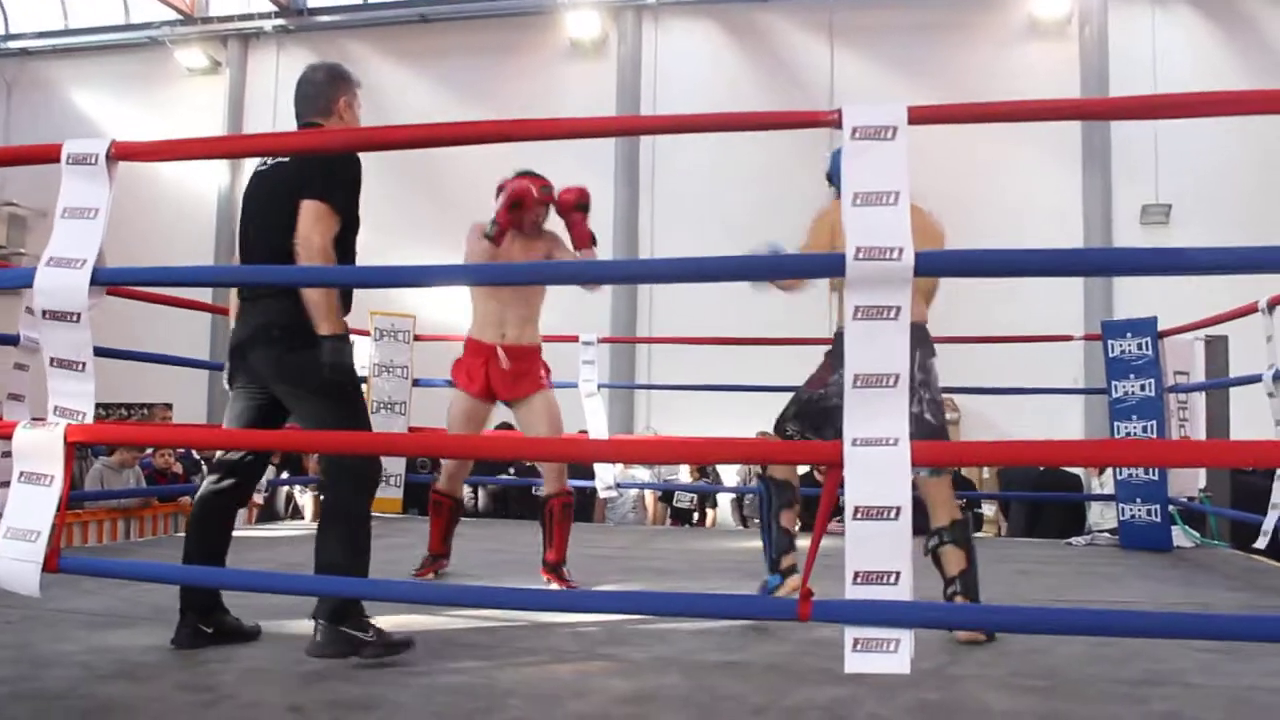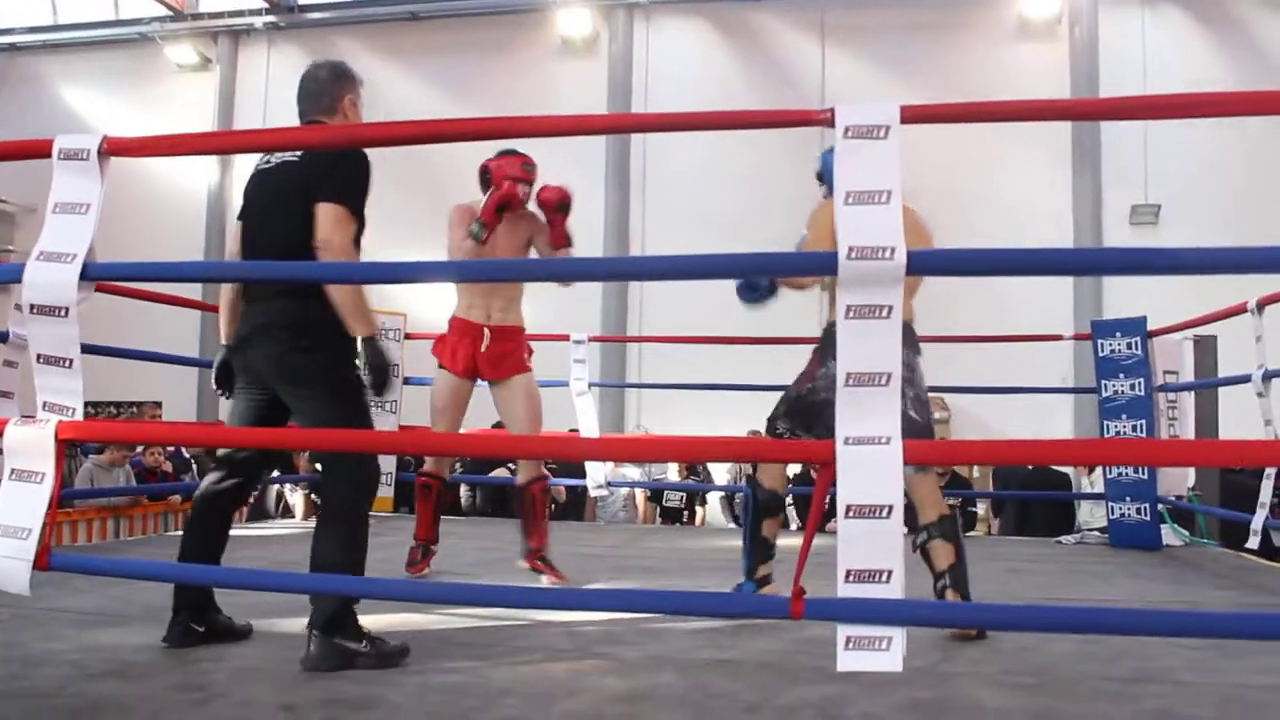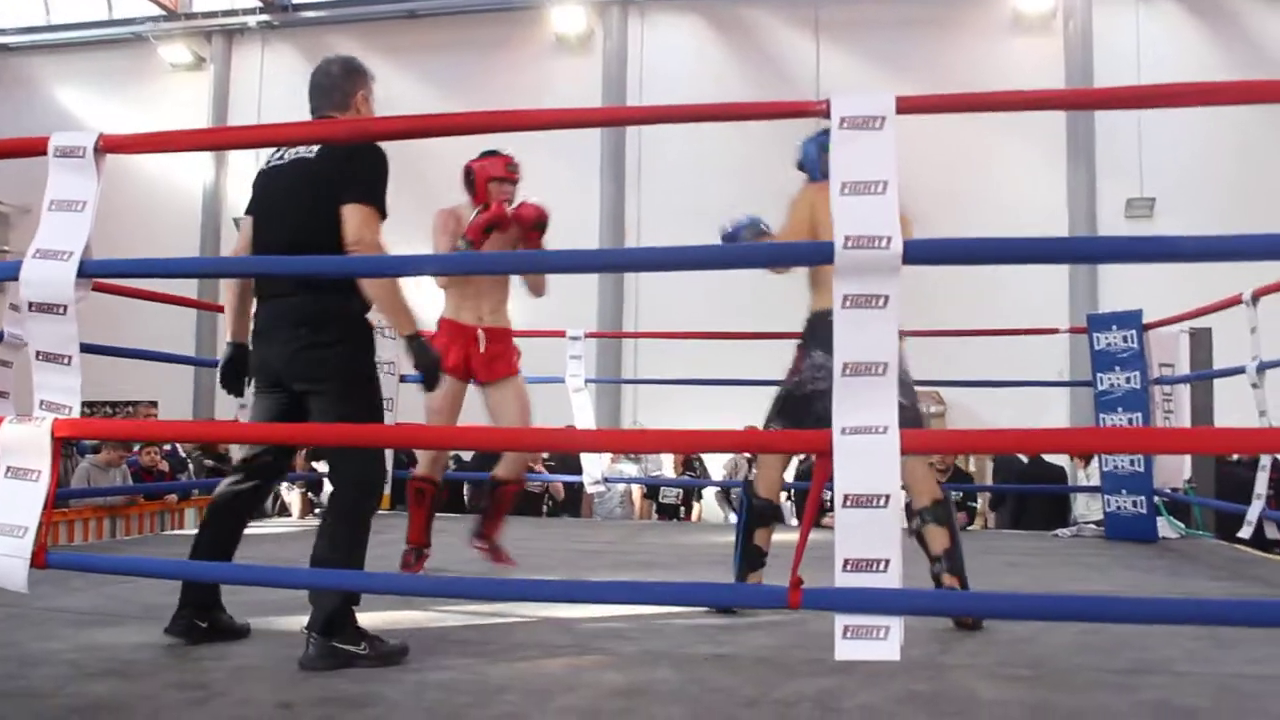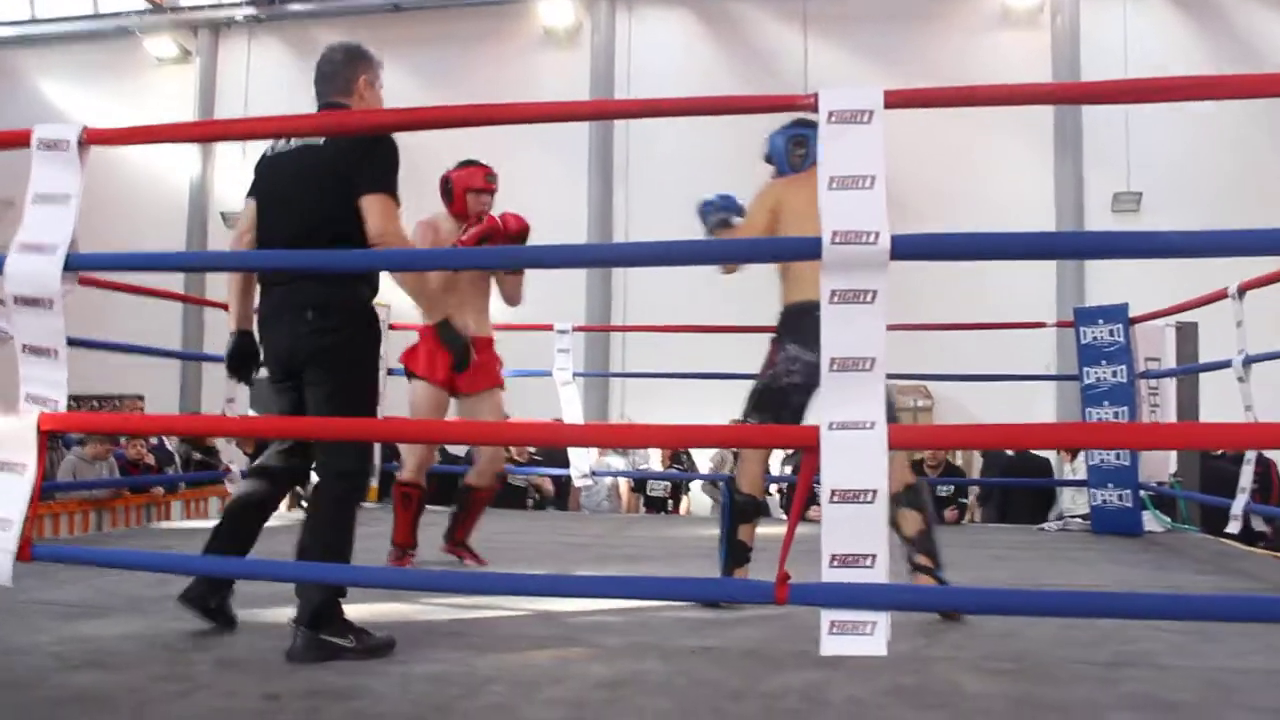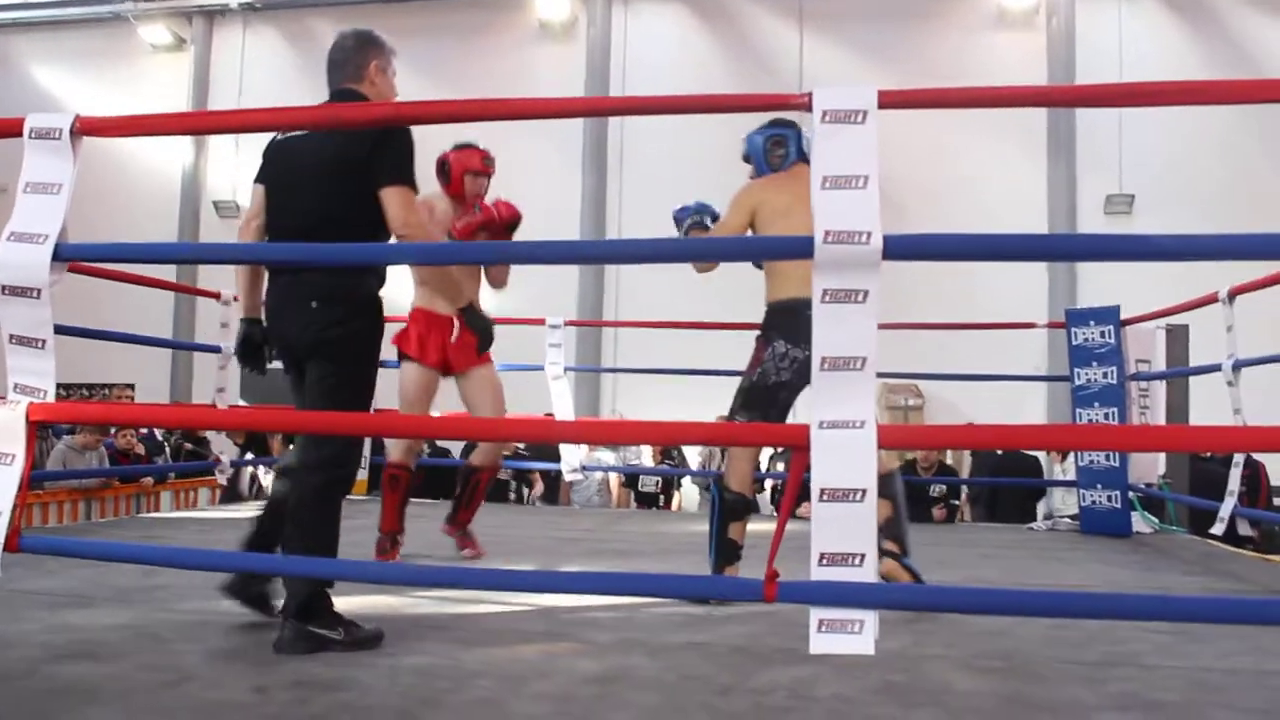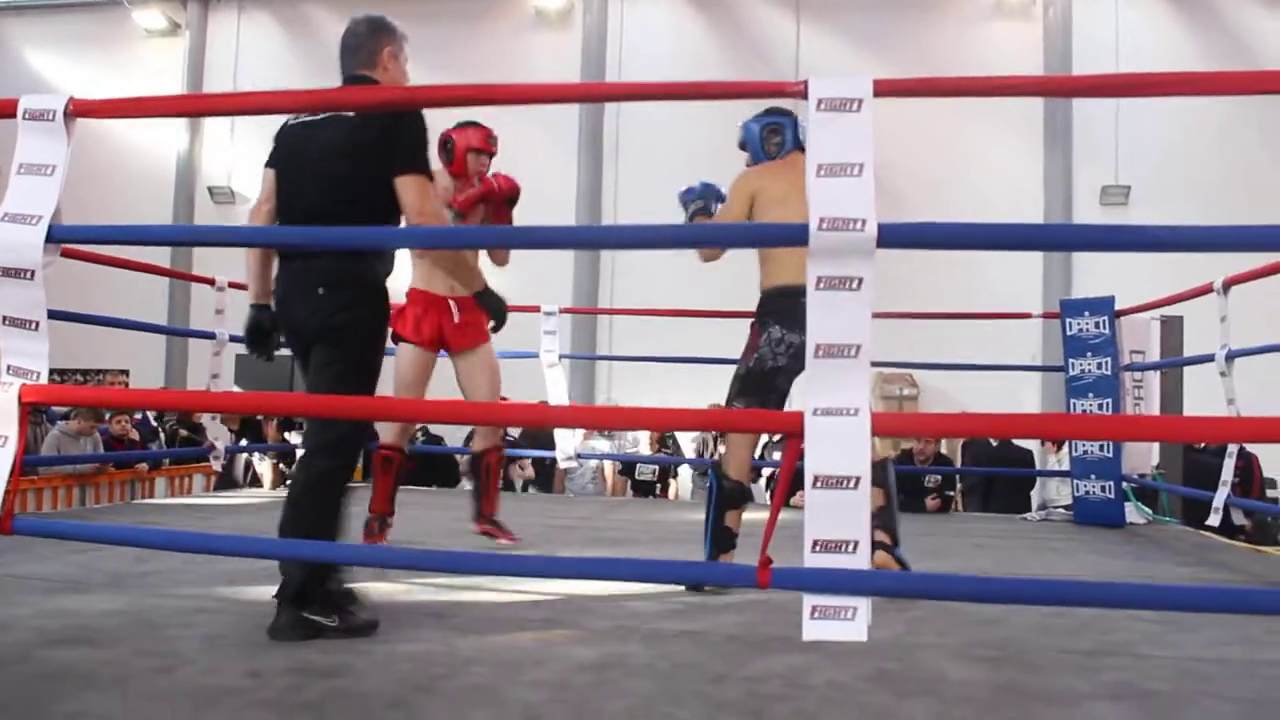
dt=0.1s
person 1, frame 1
left shoulder: (266, 170)
right shoulder: (333, 160)
right elbow: (313, 245)
right wrist: (331, 336)
left hip: (255, 335)
right hip: (300, 336)
left knee: (231, 470)
right knee: (351, 470)
left ankle: (199, 613)
right ankle: (339, 620)
person 1, frame 2
left shoulder: (267, 165)
right shoulder: (343, 157)
left elbow: (236, 262)
right elbow: (332, 247)
left wrist: (231, 345)
right wrist: (367, 337)
left hip: (257, 335)
right hip: (309, 335)
left knee: (233, 468)
right knee: (351, 473)
left ankle: (191, 611)
right ankle: (333, 629)
person 1, frame 3
left shoulder: (275, 163)
right shoulder: (358, 153)
left elbow: (242, 258)
right elbow: (361, 245)
left wrist: (237, 341)
right wrist: (412, 333)
left hip: (273, 333)
right hip: (331, 330)
left knee: (255, 467)
right knee: (357, 474)
left ankle: (198, 606)
right ankle: (332, 630)
person 1, frame 4
left shoulder: (277, 150)
right shoulder: (369, 141)
left elbow: (243, 243)
right elbow: (384, 236)
left wrist: (241, 329)
left hip: (280, 319)
right hip: (335, 318)
left knee: (284, 456)
right knee: (342, 467)
left ankle: (211, 581)
right ankle: (319, 622)
person 1, frame 5
left shoulder: (286, 136)
right shoulder: (381, 130)
left elbow: (253, 230)
right elbow: (409, 229)
left wrist: (252, 316)
right wrist: (466, 305)
left hip: (288, 307)
right hip: (343, 309)
left knee: (312, 448)
right knee: (328, 458)
left ankle: (253, 567)
right ankle: (306, 613)
person 1, frame 6
left shoulder: (298, 121)
right shoulder: (395, 116)
left elbow: (264, 214)
right elbow: (422, 216)
left wrist: (261, 301)
right wrist: (478, 286)
left hip: (298, 293)
right hip: (350, 294)
left knee: (329, 434)
right knee: (334, 442)
left ankle: (317, 573)
right ankle: (302, 599)
person 2, frame 1
left shoulder: (839, 213)
right shoulder: (929, 223)
left elbow: (797, 278)
left wrist: (772, 272)
right hip: (914, 348)
left knee: (785, 443)
right knee: (934, 482)
left ankle: (784, 568)
right ankle: (965, 607)
person 2, frame 2
left shoulder: (832, 210)
right shoulder: (916, 225)
left elbow: (807, 275)
left wrist: (770, 276)
left hip: (845, 344)
right hip: (899, 347)
left knee: (774, 446)
right knee: (922, 479)
left ankle: (760, 574)
right ankle: (956, 602)
person 2, frame 3
left shoulder: (812, 198)
right shoulder: (896, 210)
left elbow: (779, 258)
left wrist: (751, 238)
left hip: (828, 335)
left knee: (772, 450)
right knee: (915, 466)
left ankle: (750, 580)
right ankle: (953, 589)
person 2, frame 4
left shoulder: (777, 193)
left elbow: (730, 260)
left wrist: (717, 224)
left hip: (801, 329)
left knee: (753, 445)
right knee: (887, 450)
left ankle: (734, 576)
right ankle: (926, 570)
person 2, frame 5
left shoulder: (758, 192)
left elbow: (705, 261)
left wrist: (693, 227)
left hip: (788, 325)
left knee: (744, 445)
left ankle: (725, 571)
person 2, frame 6
left shoulder: (753, 181)
left elbow: (710, 248)
left wrist: (699, 210)
left hip: (782, 311)
left knee: (741, 430)
left ankle: (720, 558)
person 3, frame 1
left shoulder: (549, 242)
right shoulder: (482, 228)
right elbow: (474, 265)
left wrist: (580, 225)
right wrist: (503, 220)
left hip: (526, 365)
right hip: (477, 359)
left knee: (554, 463)
right knee: (453, 464)
left ankle: (555, 566)
right ankle: (436, 553)
person 3, frame 2
left shoulder: (531, 223)
right shoulder: (464, 212)
right elbow: (457, 264)
left wrist: (558, 222)
right wrist: (488, 219)
left hip: (509, 344)
right hip: (462, 338)
left ankle: (535, 551)
right ankle: (424, 543)
person 3, frame 3
left shoulder: (513, 225)
right shoulder: (449, 217)
left elbow: (537, 289)
right elbow: (443, 275)
left wrist: (533, 240)
right wrist: (476, 231)
left hip: (498, 344)
right hip: (453, 341)
left knee: (520, 450)
right knee: (434, 450)
left ankle: (487, 532)
right ankle: (416, 545)
person 3, frame 4
left shoulder: (494, 232)
right shoulder: (429, 229)
left elbow: (513, 298)
left wrist: (513, 251)
right wrist: (464, 246)
left hip: (479, 352)
right hip: (435, 348)
left knee: (492, 459)
right knee: (419, 454)
left ankle: (456, 538)
right ankle: (403, 544)
person 3, frame 5
left shoulder: (482, 215)
right shoulder: (422, 208)
left elbow: (499, 281)
right elbow: (422, 270)
left wrist: (501, 235)
right wrist: (463, 232)
left hip: (469, 332)
right hip: (426, 329)
right knee: (408, 435)
left ankle: (459, 522)
right ankle: (390, 532)
person 3, frame 6
left shoulder: (482, 195)
left elbow: (501, 259)
right elbow: (420, 245)
left wrist: (502, 213)
right wrist: (461, 207)
left hip: (468, 313)
right hip: (424, 309)
right knee: (403, 417)
left ankle: (486, 514)
right ankle: (379, 516)
